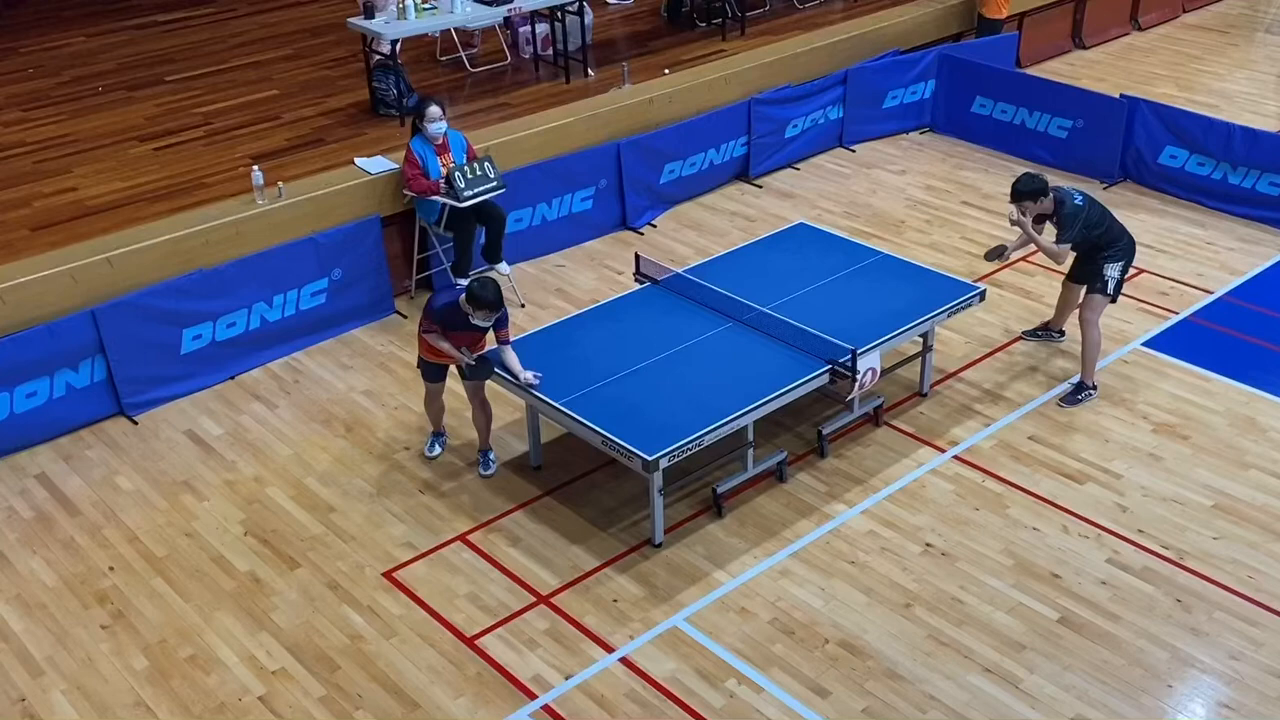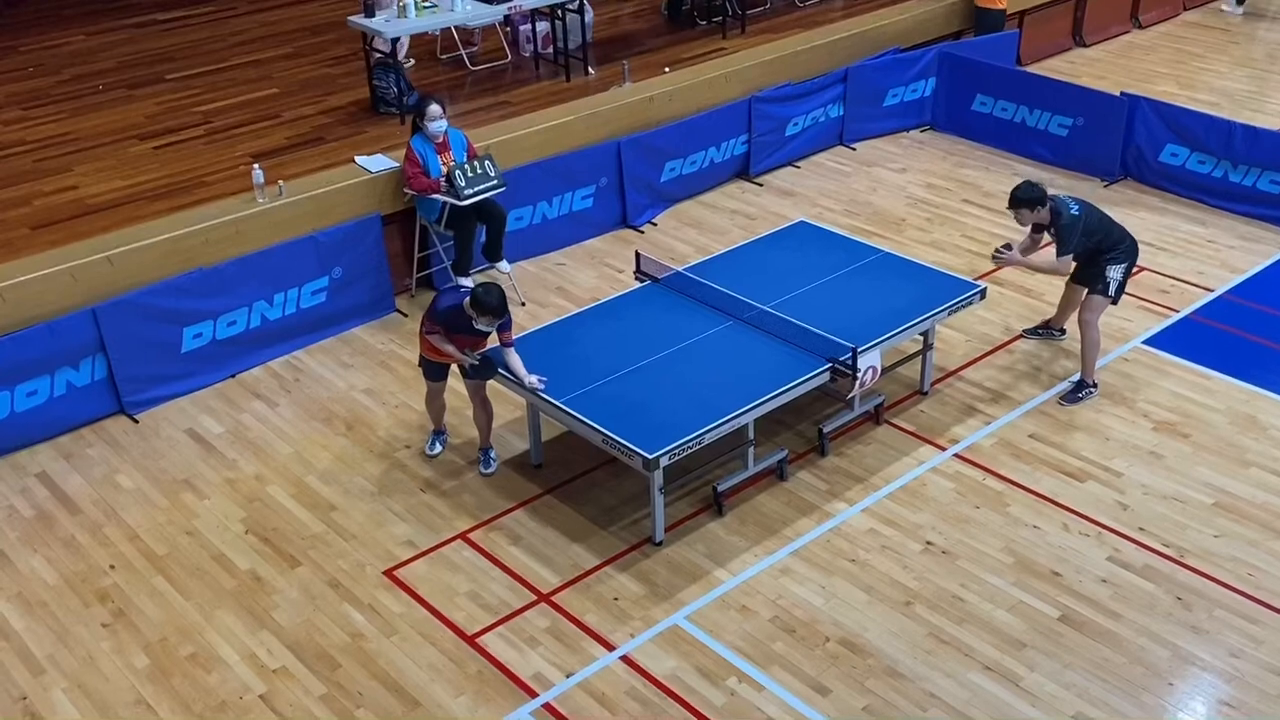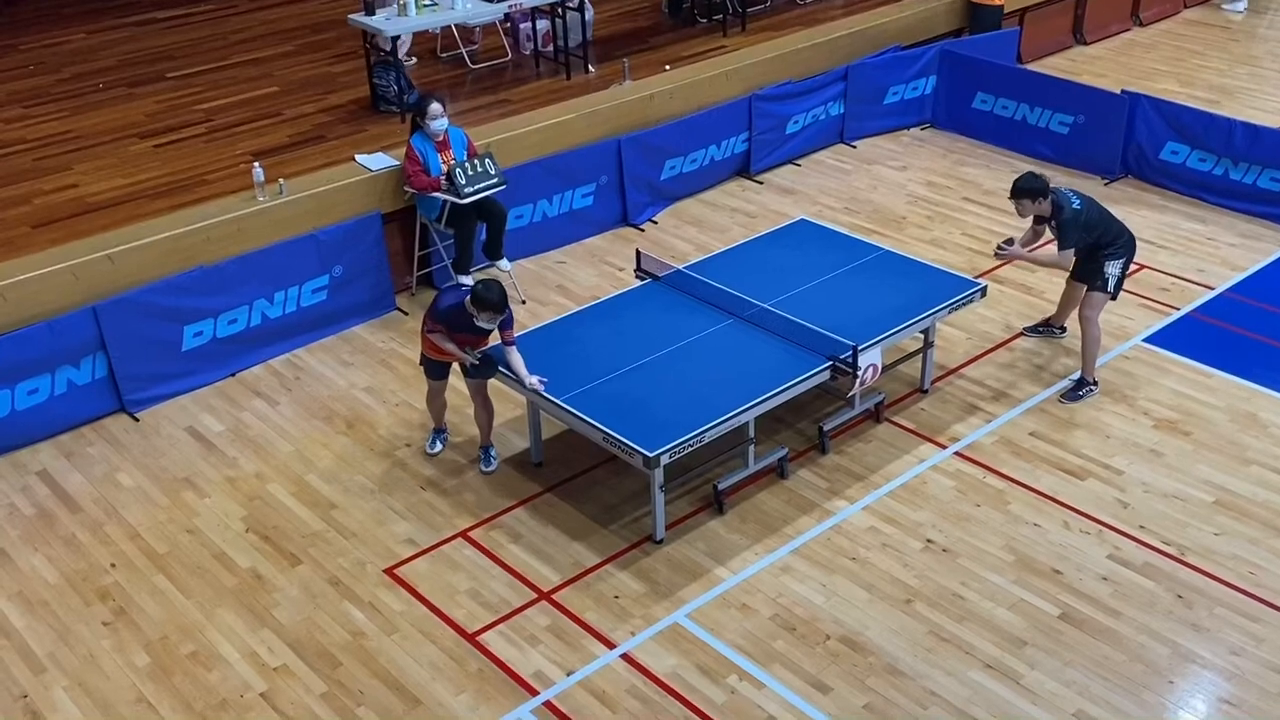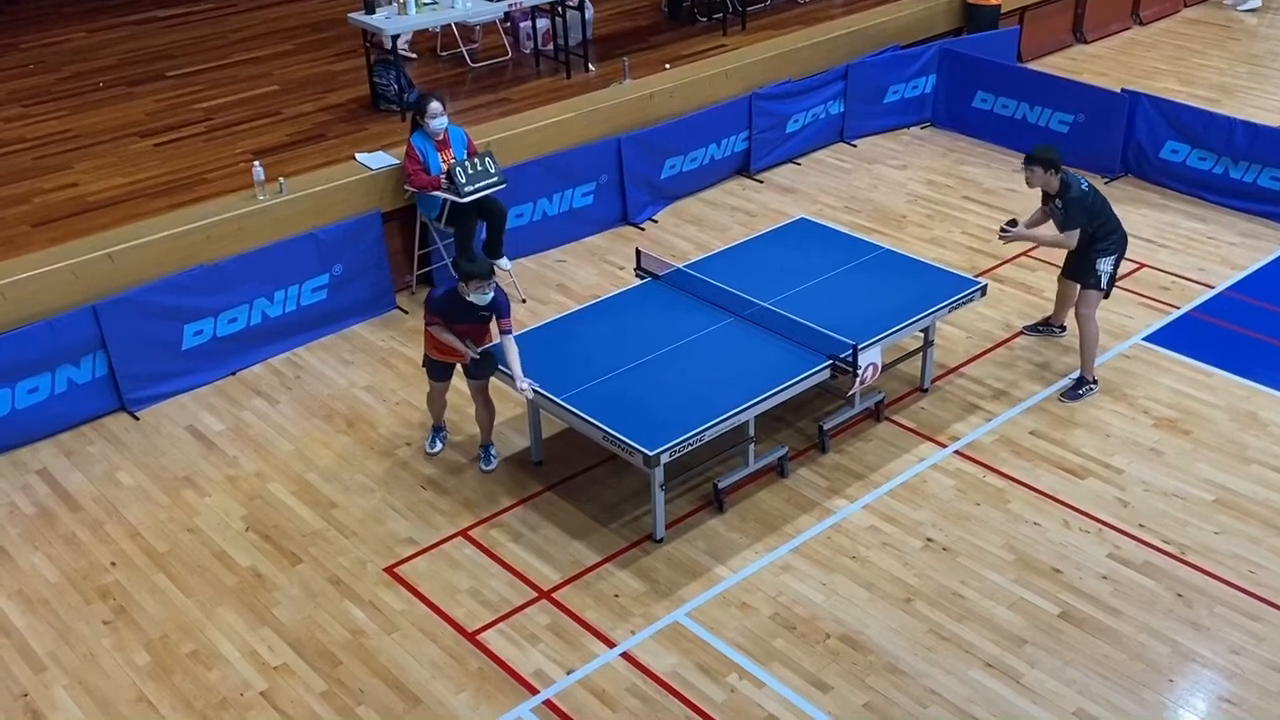
dt=0.4s
person 1, frame 1
left shoulder: (1069, 210)
right shoulder: (1046, 200)
left elbow: (1059, 257)
right elbow: (1036, 232)
left wrist: (1027, 230)
right wrist: (1012, 247)
left hip: (1115, 252)
right hip: (1092, 247)
left knee: (1088, 316)
right knee: (1070, 286)
left ankle: (1087, 385)
right ankle: (1054, 329)
person 1, frame 2
left shoulder: (1066, 221)
right shoulder: (1044, 208)
left elbow: (1062, 268)
right elbow: (1034, 239)
left wrist: (1019, 261)
right wrist: (1014, 253)
left hip: (1118, 254)
right hip: (1093, 249)
left knee: (1087, 317)
right knee: (1073, 287)
left ankle: (1087, 383)
right ankle: (1055, 327)
person 1, frame 3
left shoulder: (1068, 215)
right shoulder: (1047, 201)
left elbow: (1064, 262)
right elbow: (1037, 231)
left wrist: (1021, 256)
right wrist: (1017, 246)
left hip: (1115, 250)
right hip: (1092, 245)
left knee: (1088, 313)
right knee: (1073, 285)
left ankle: (1088, 381)
right ankle: (1055, 325)
person 1, frame 4
left shoulder: (1074, 195)
right shoulder: (1050, 185)
left elbow: (1068, 241)
right elbow: (1047, 212)
left wrist: (1027, 236)
right wrist: (1024, 225)
left hip: (1107, 246)
right hip: (1085, 242)
left knee: (1084, 310)
right knee: (1067, 281)
left ankle: (1088, 380)
right ankle: (1055, 323)
person 2, frame 1
left shoulder: (497, 311)
right shoulder: (439, 305)
left elbow: (505, 348)
right elbow: (428, 333)
left wrist: (520, 372)
right wrist: (458, 355)
left hip: (471, 350)
right hip: (435, 350)
left knee: (478, 398)
right knee: (434, 394)
left ankle: (485, 449)
right ankle: (438, 433)
person 2, frame 2
left shoulder: (500, 315)
right shoulder: (443, 307)
left elbow: (508, 351)
right elbow: (430, 333)
left wrist: (525, 376)
right wrist: (460, 356)
left hip: (472, 349)
right hip: (437, 348)
left knee: (478, 396)
right knee: (435, 392)
left ankle: (486, 448)
right ankle: (438, 432)
person 2, frame 3
left shoulder: (501, 313)
right shoulder: (444, 306)
left elbow: (510, 349)
right elbow: (432, 332)
left wrist: (526, 377)
right wrist: (461, 354)
left hip: (474, 347)
right hip: (438, 347)
left knee: (480, 394)
right knee: (436, 391)
left ankle: (486, 446)
right ankle: (439, 430)
person 2, frame 4
left shoulder: (497, 297)
right shoulder: (439, 297)
left elbow: (507, 337)
right elbow: (434, 327)
left wrist: (518, 377)
right wrist: (463, 348)
left hip: (477, 348)
right hip: (441, 349)
left knee: (481, 396)
right knee: (437, 392)
left ankle: (487, 445)
right ankle: (438, 428)
person 3, frame 1
left shoulder: (457, 138)
right shoulder: (416, 148)
right elbow: (413, 182)
right wrist: (436, 187)
right hip: (437, 204)
left knee: (497, 215)
right knee: (467, 223)
left ankle: (493, 257)
right ankle: (460, 274)
person 3, frame 2
left shoulder: (457, 136)
right shoulder: (416, 146)
left elbow: (474, 161)
right elbow: (413, 181)
right wrist: (437, 185)
right hip: (437, 202)
left knee: (498, 213)
right knee: (467, 220)
left ankle: (494, 255)
right ankle: (461, 272)
person 3, frame 3
left shoulder: (457, 134)
right shoulder: (416, 144)
right elbow: (413, 179)
right wrist: (437, 183)
right hip: (437, 200)
left knee: (498, 212)
right knee: (467, 219)
left ankle: (494, 254)
right ankle: (462, 271)
person 3, frame 4
left shoulder: (457, 133)
right shoulder: (416, 143)
right elbow: (414, 178)
right wrist: (437, 182)
right hip: (438, 199)
left knee: (498, 211)
right knee: (467, 218)
left ankle: (494, 252)
